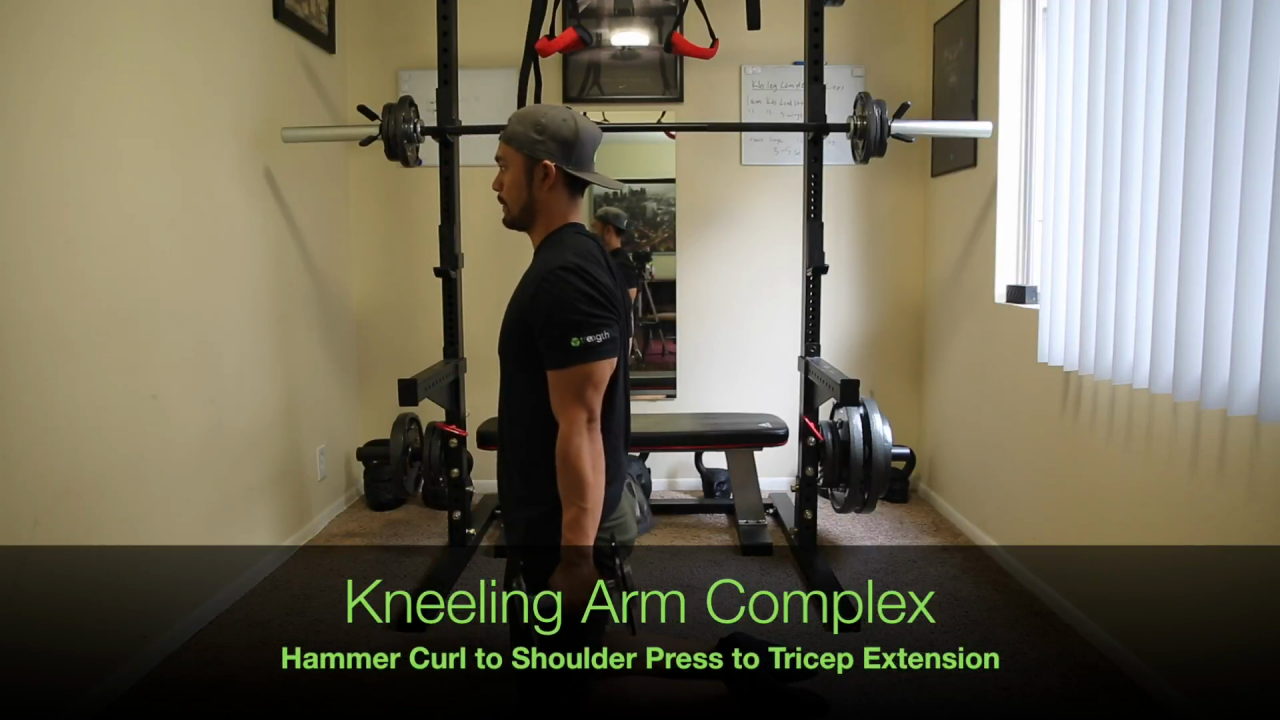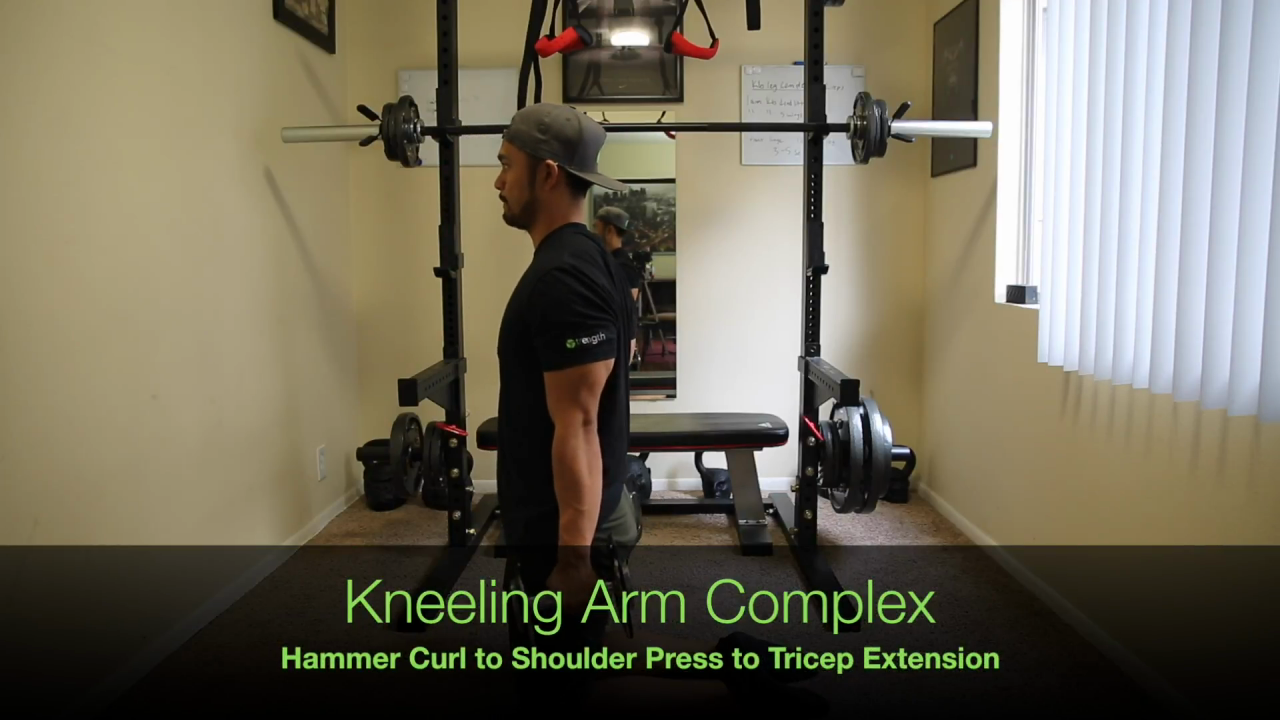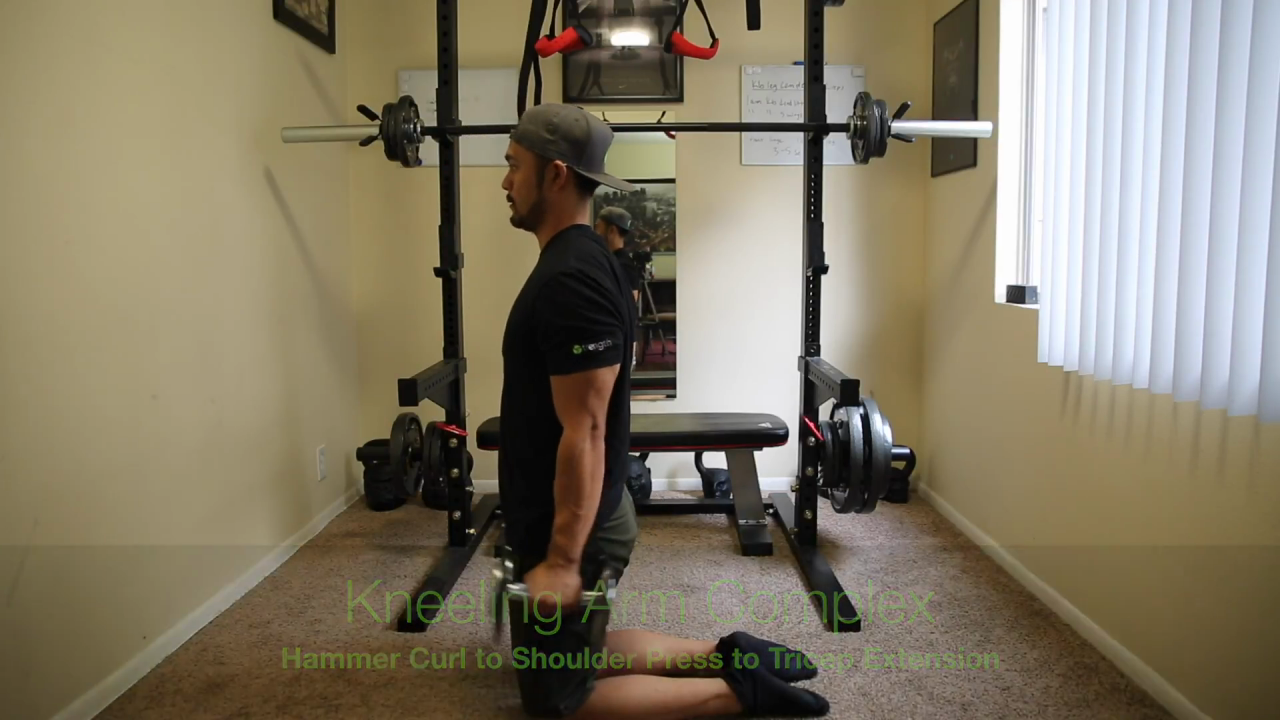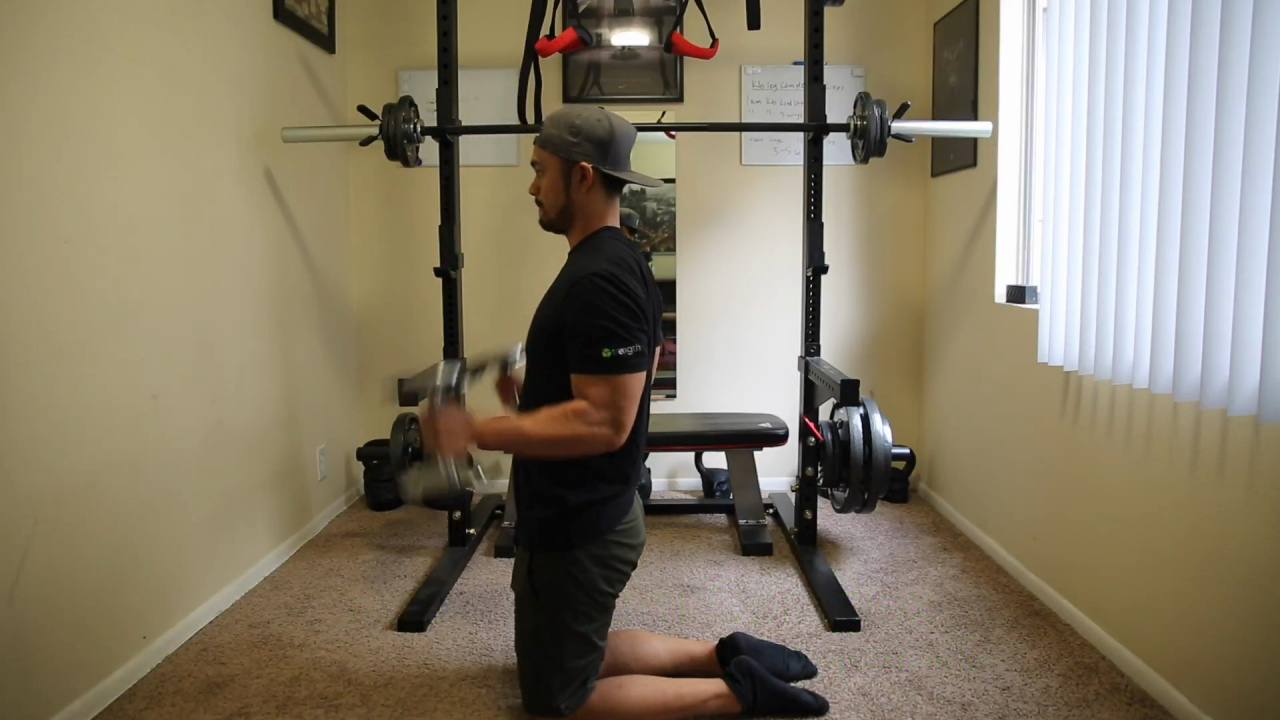
dt=0.4s
person 1, frame 1
left shoulder: (564, 279)
right shoulder: (571, 263)
left elbow: (580, 425)
left wrist: (577, 555)
left hip: (566, 528)
right hip: (557, 519)
right knee: (583, 652)
right ankle: (729, 658)
person 1, frame 2
left shoulder: (562, 279)
right shoulder: (579, 261)
left elbow: (577, 425)
left wrist: (574, 558)
left hip: (567, 528)
right hip: (569, 519)
right knee: (580, 651)
right ankle: (728, 657)
person 1, frame 3
left shoulder: (569, 280)
right shoulder: (577, 263)
left elbow: (583, 430)
left wrist: (564, 561)
left hip: (570, 527)
right hip: (572, 516)
right knee: (574, 653)
right ankle: (724, 655)
person 1, frame 4
left shoulder: (599, 279)
right shoulder: (608, 262)
left elbow: (609, 423)
right elbow: (634, 369)
left wrist: (481, 431)
right wrist: (530, 385)
left hip: (580, 529)
right hip: (582, 514)
right knee: (573, 653)
right ankle: (723, 653)
